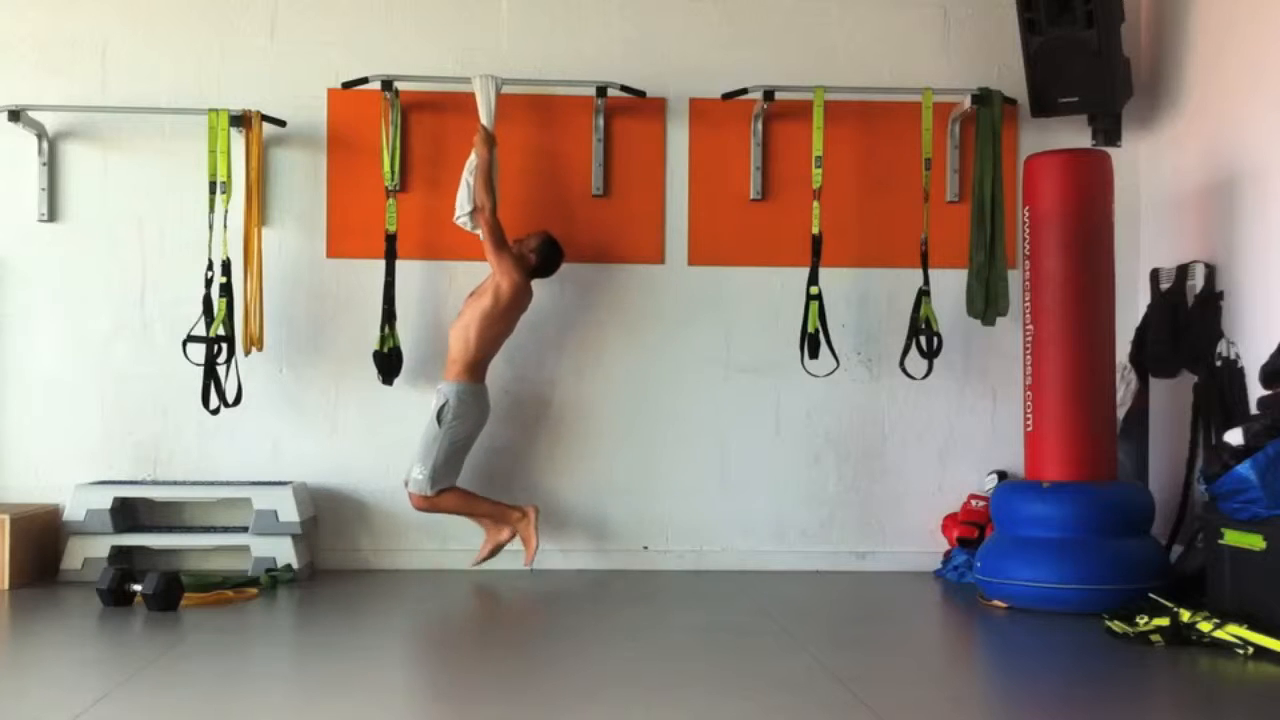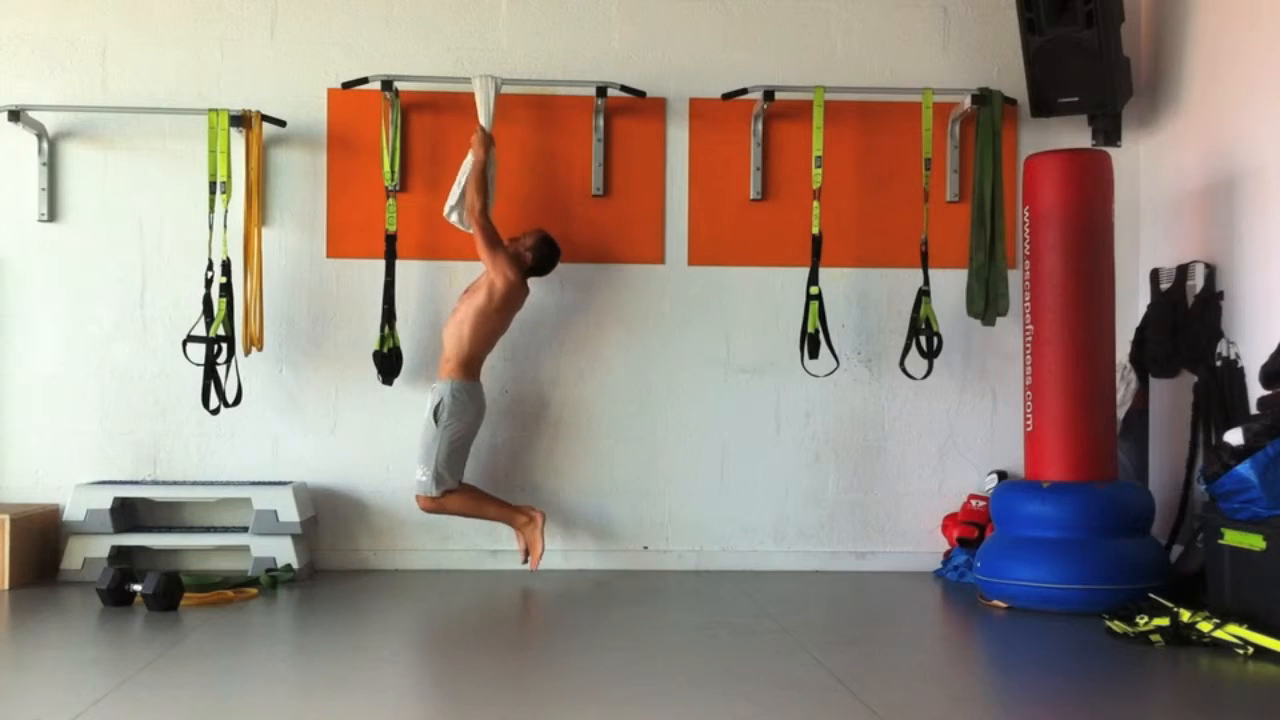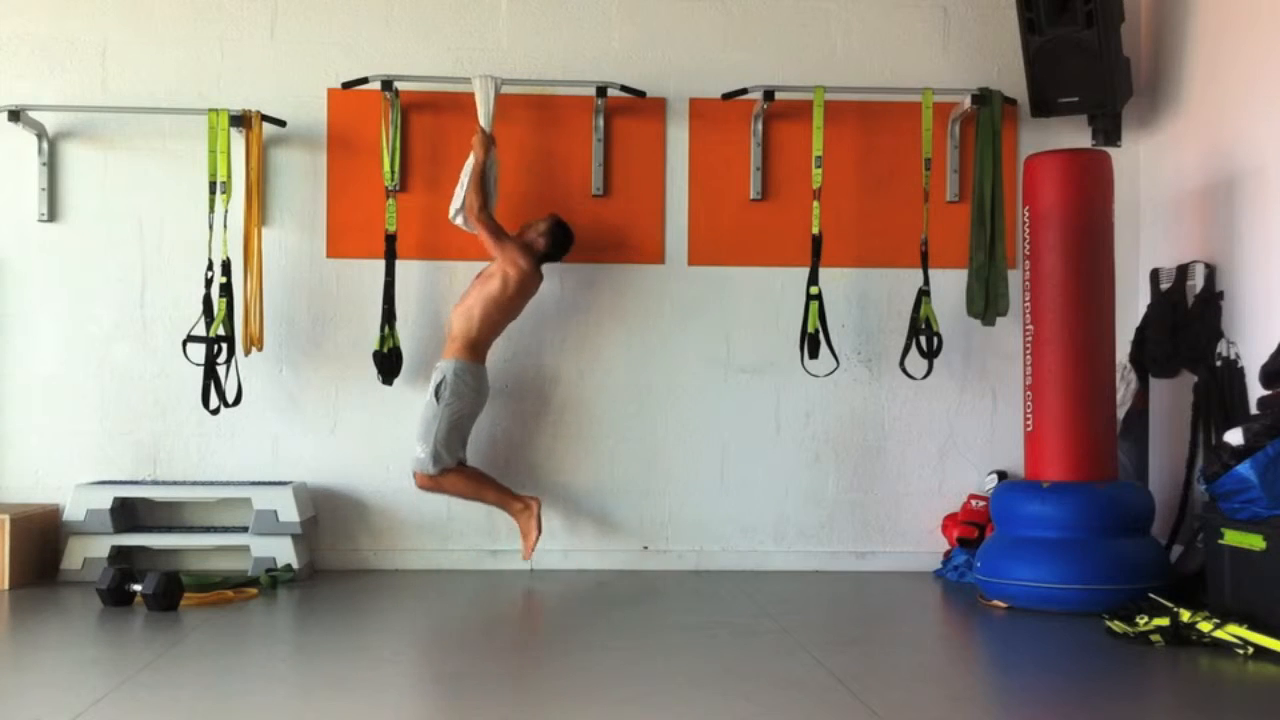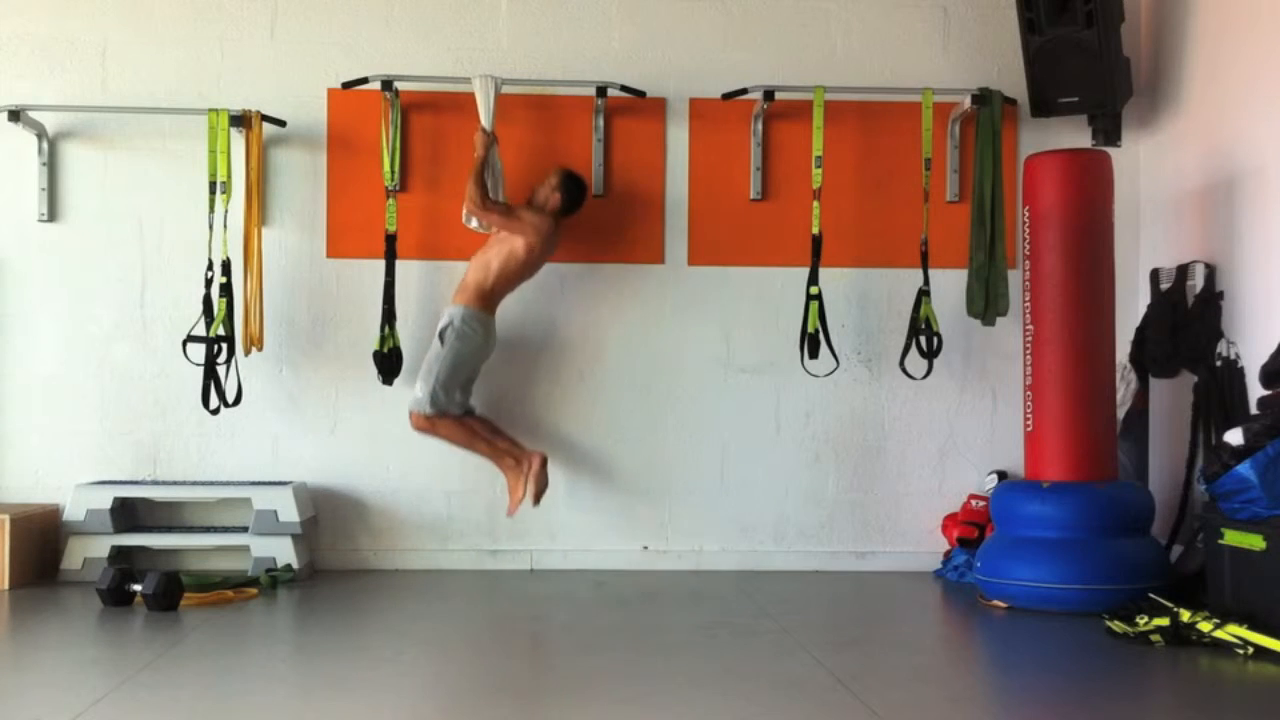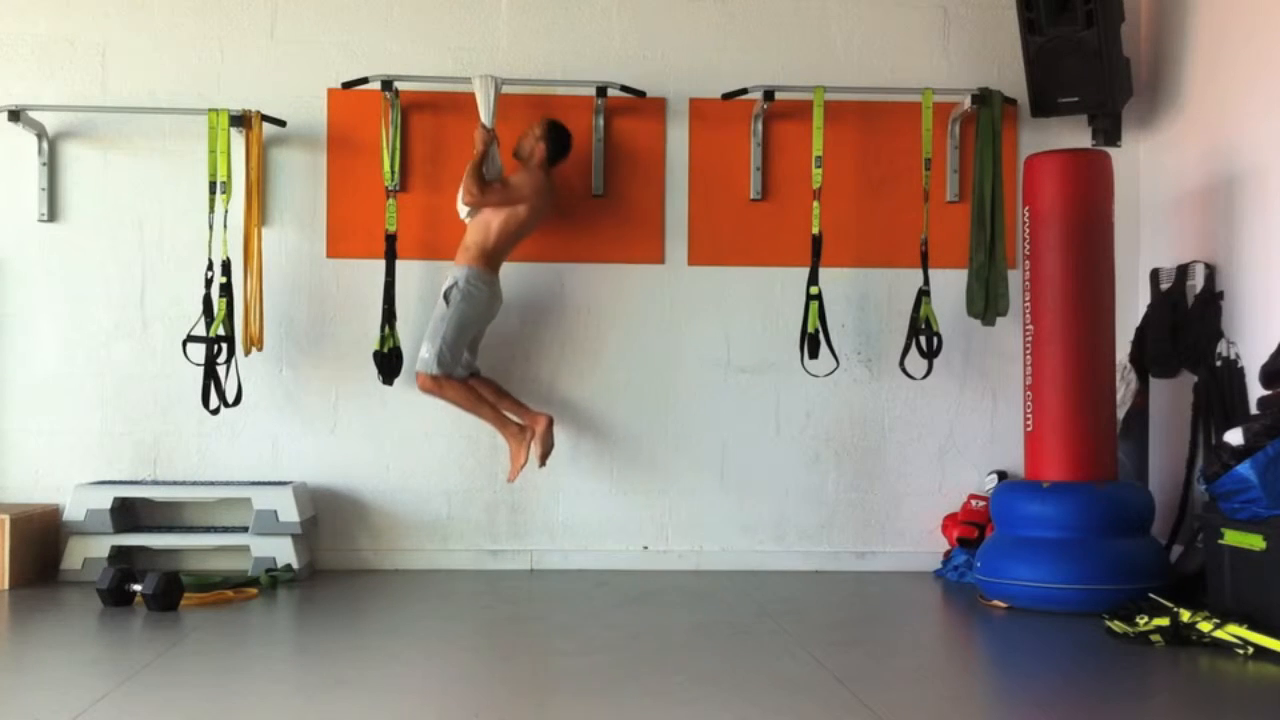
dt=0.2s
person 1, frame 1
left shoulder: (510, 279)
right shoulder: (513, 286)
left elbow: (487, 214)
right elbow: (486, 217)
left wrist: (484, 154)
right wrist: (485, 157)
left hip: (459, 396)
right hip: (461, 394)
left knee: (423, 494)
right knee: (433, 485)
left ankle: (515, 515)
right ankle: (500, 525)
person 1, frame 2
left shoulder: (506, 277)
right shoulder: (510, 285)
left elbow: (477, 213)
right elbow: (480, 219)
left wrist: (481, 155)
right wrist: (482, 157)
left hip: (454, 394)
right hip: (458, 392)
left knee: (431, 497)
right knee: (442, 488)
left ankle: (522, 518)
right ankle: (520, 516)
person 1, frame 3
left shoulder: (519, 265)
right shoulder: (521, 270)
left elbow: (476, 213)
right elbow: (483, 217)
left wrist: (480, 156)
right wrist: (483, 159)
left hip: (456, 375)
right hip: (462, 374)
left knee: (428, 475)
right knee: (448, 468)
left ankle: (520, 505)
right ankle: (520, 504)
person 1, frame 4
left shoulder: (539, 227)
right shoulder: (533, 229)
left elbow: (476, 203)
right elbow: (489, 208)
left wrist: (481, 152)
right wrist: (487, 156)
left hip: (464, 322)
right hip: (474, 324)
left knee: (424, 416)
right knee: (454, 413)
left ankle: (512, 462)
right ankle: (525, 456)
person 1, frame 5
left shoulder: (532, 183)
right shoulder: (528, 187)
left elbow: (472, 194)
right elbow: (486, 195)
left wrist: (481, 149)
right wrist: (486, 152)
left hip: (470, 283)
right hip: (479, 285)
left knee: (431, 377)
right knee: (462, 375)
left ankle: (514, 431)
right ankle: (534, 419)
